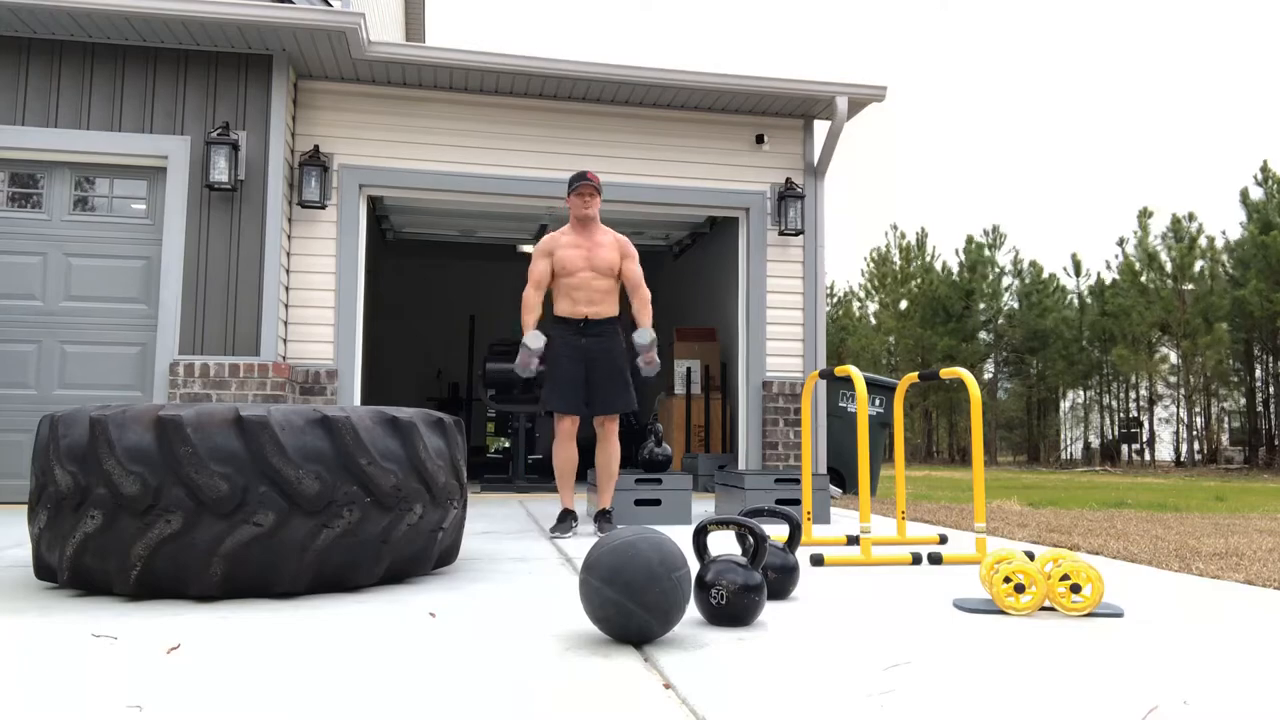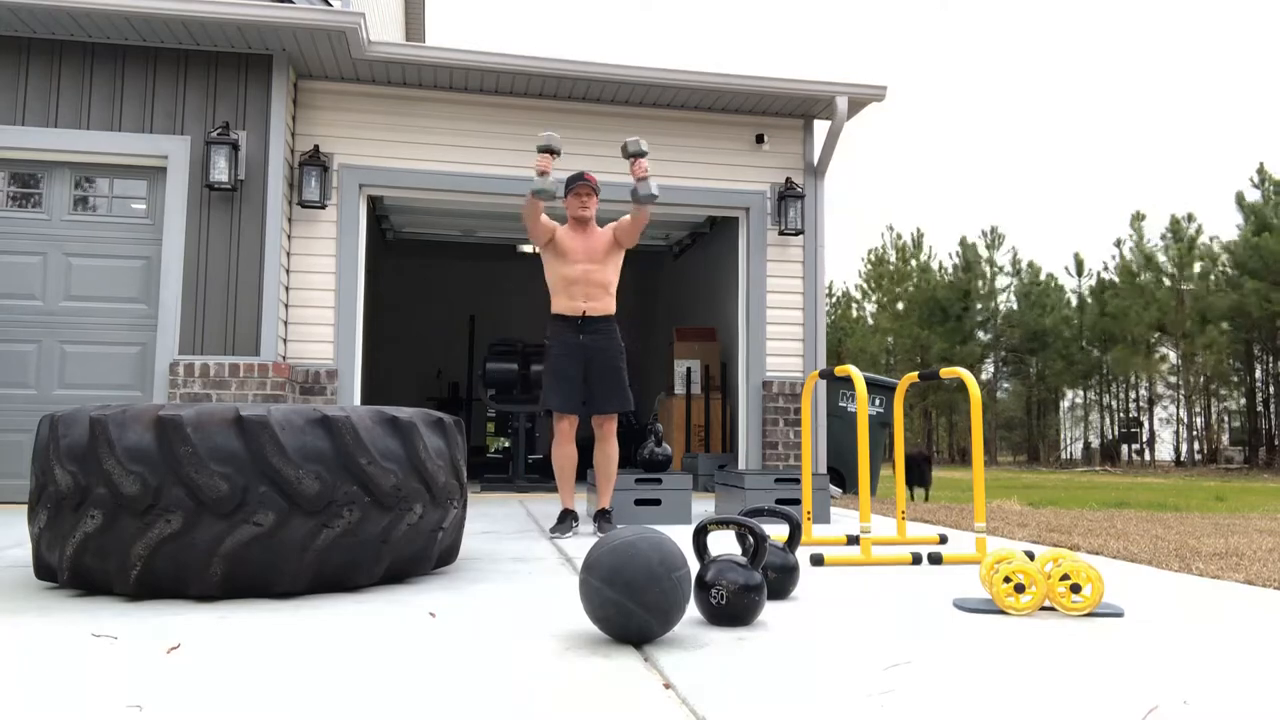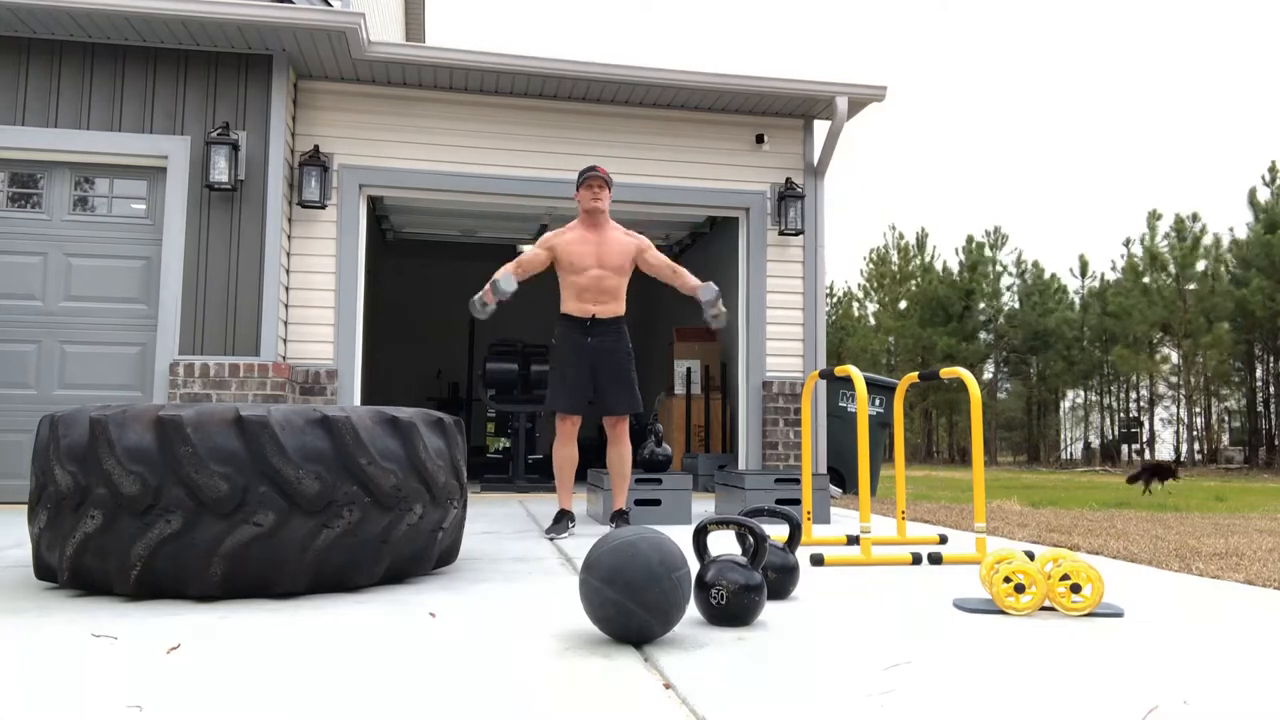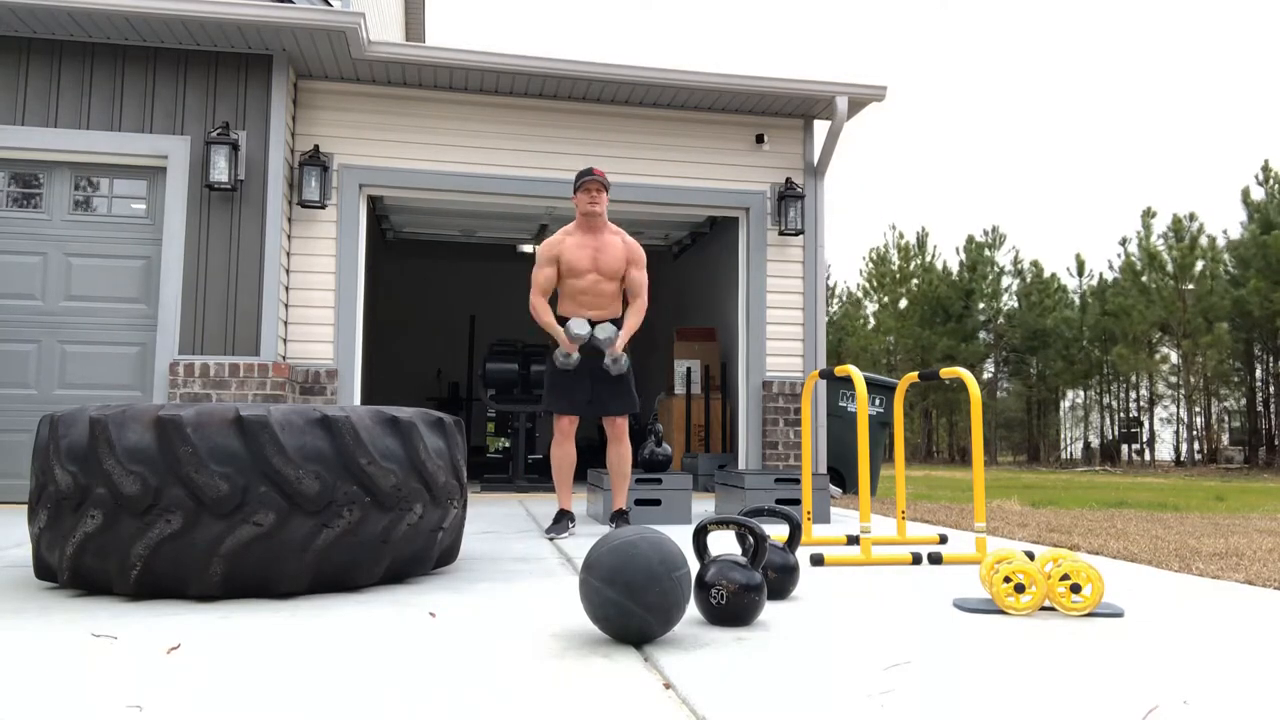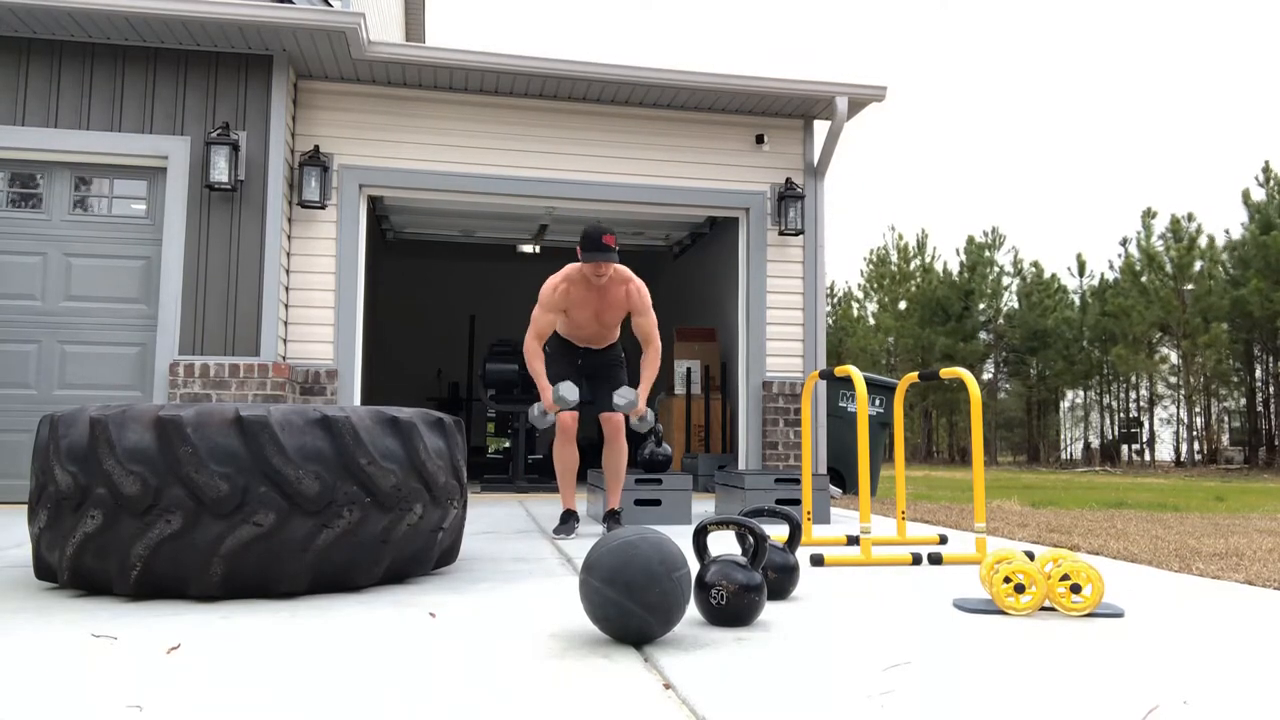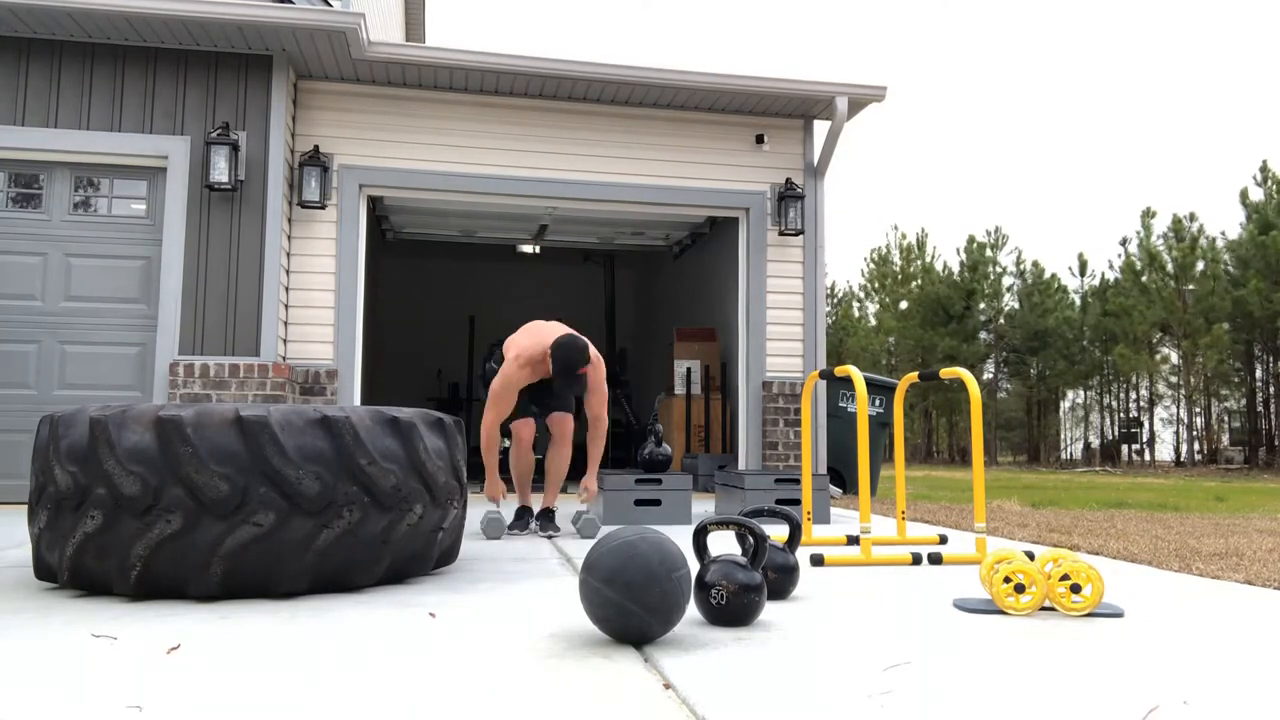
dt=0.5s
person 1, frame 1
left shoulder: (620, 244)
right shoulder: (551, 244)
left elbow: (639, 291)
right elbow: (534, 291)
left wrist: (646, 333)
right wrist: (529, 336)
left hip: (607, 335)
right hip: (565, 335)
left knee: (608, 426)
right knee: (565, 426)
left ankle: (604, 511)
right ankle: (567, 511)
person 1, frame 2
left shoulder: (616, 236)
right shoulder: (550, 235)
left elbow: (640, 219)
right elbow: (531, 217)
left hip: (604, 335)
right hip: (562, 334)
left knee: (606, 427)
right knee: (563, 426)
left ankle: (604, 511)
right ankle: (567, 511)
person 1, frame 3
left shoulder: (631, 241)
right shoulder: (557, 239)
left elbow: (670, 270)
right elbow: (517, 267)
left wrist: (701, 291)
left hip: (612, 335)
right hip: (570, 333)
left knee: (618, 426)
right knee: (566, 426)
left ankle: (620, 512)
right ankle: (564, 512)
person 1, frame 4
left shoulder: (628, 245)
right shoulder: (555, 244)
left elbow: (639, 300)
right elbow: (537, 299)
left wrist: (623, 339)
right wrist: (561, 335)
left hip: (611, 338)
right hip: (566, 338)
left knee: (618, 427)
right knee: (564, 426)
left ankle: (620, 512)
right ankle: (564, 513)
person 1, frame 5
left shoulder: (633, 288)
right shoulder: (558, 286)
left elbow: (652, 345)
right elbow: (533, 340)
left wrist: (642, 395)
right wrist: (544, 391)
left hip: (607, 354)
right hip: (564, 351)
left knee: (615, 425)
right knee: (565, 424)
left ankle: (613, 512)
right ankle: (569, 512)
person 1, frame 6
left shoulder: (591, 360)
right shoulder: (518, 362)
left elbow: (598, 421)
right elbow: (490, 423)
left wrist: (592, 474)
right wrist: (491, 478)
left hip: (555, 375)
right hip: (517, 378)
